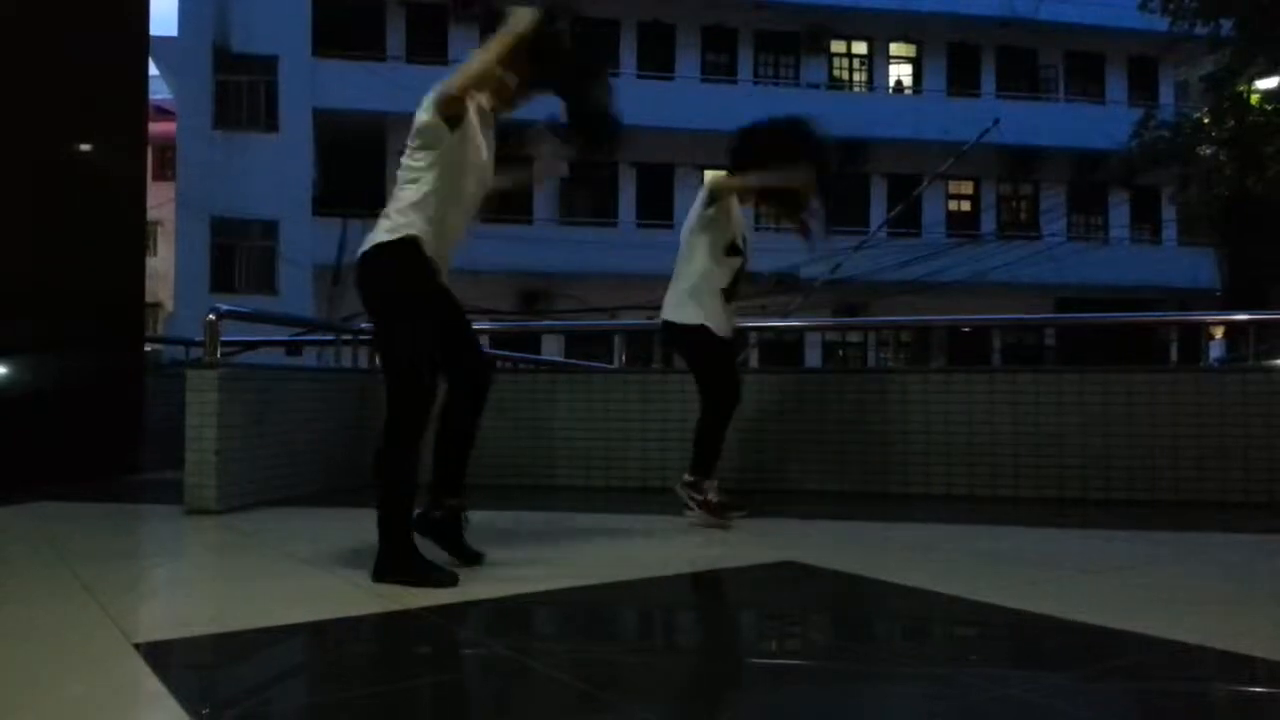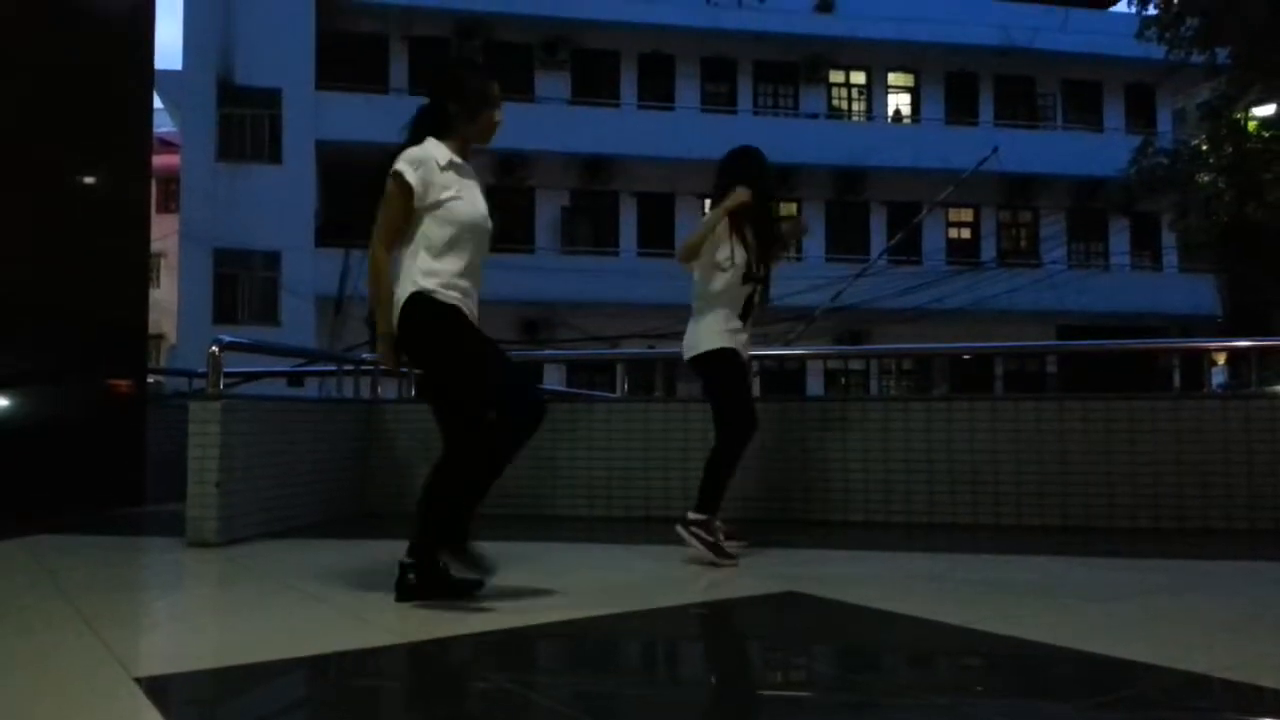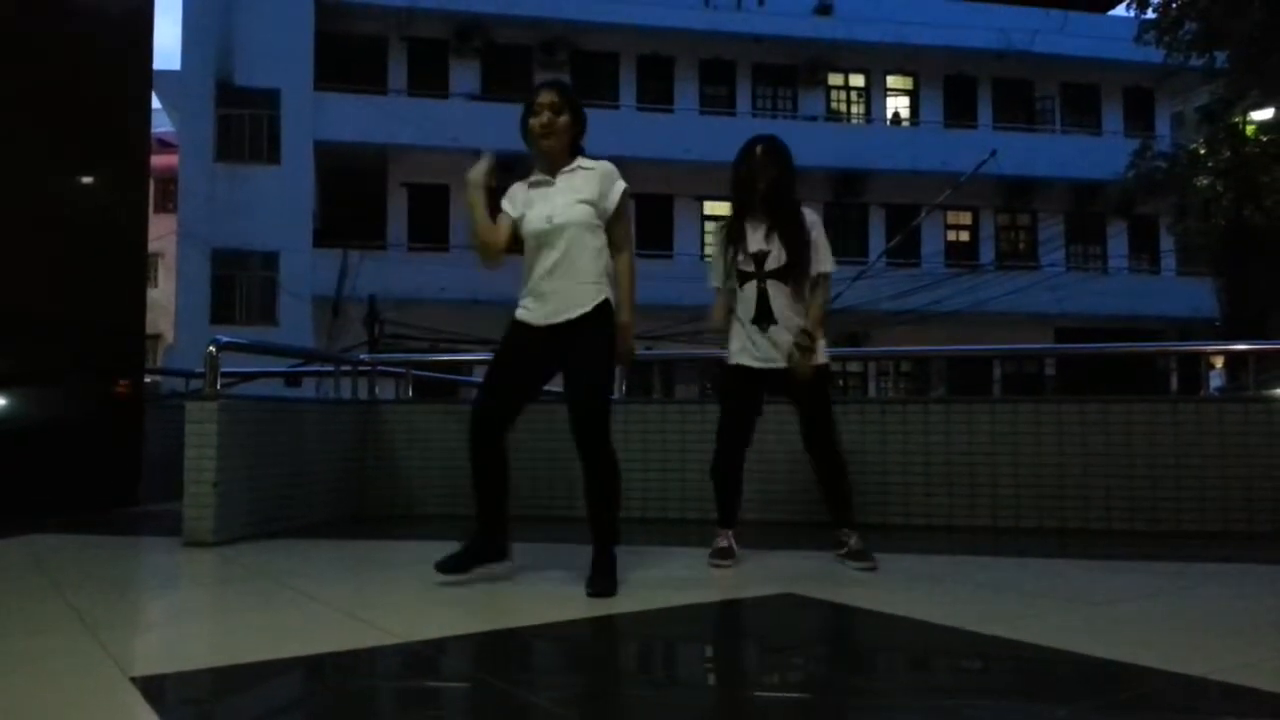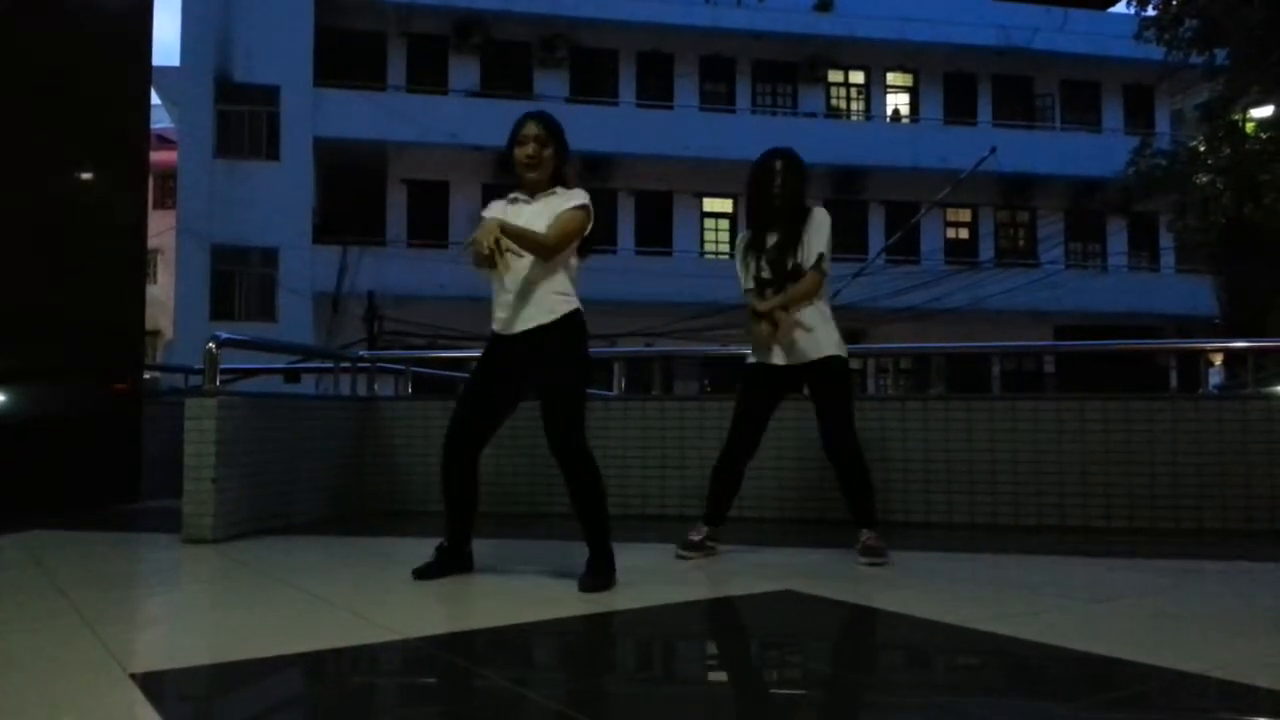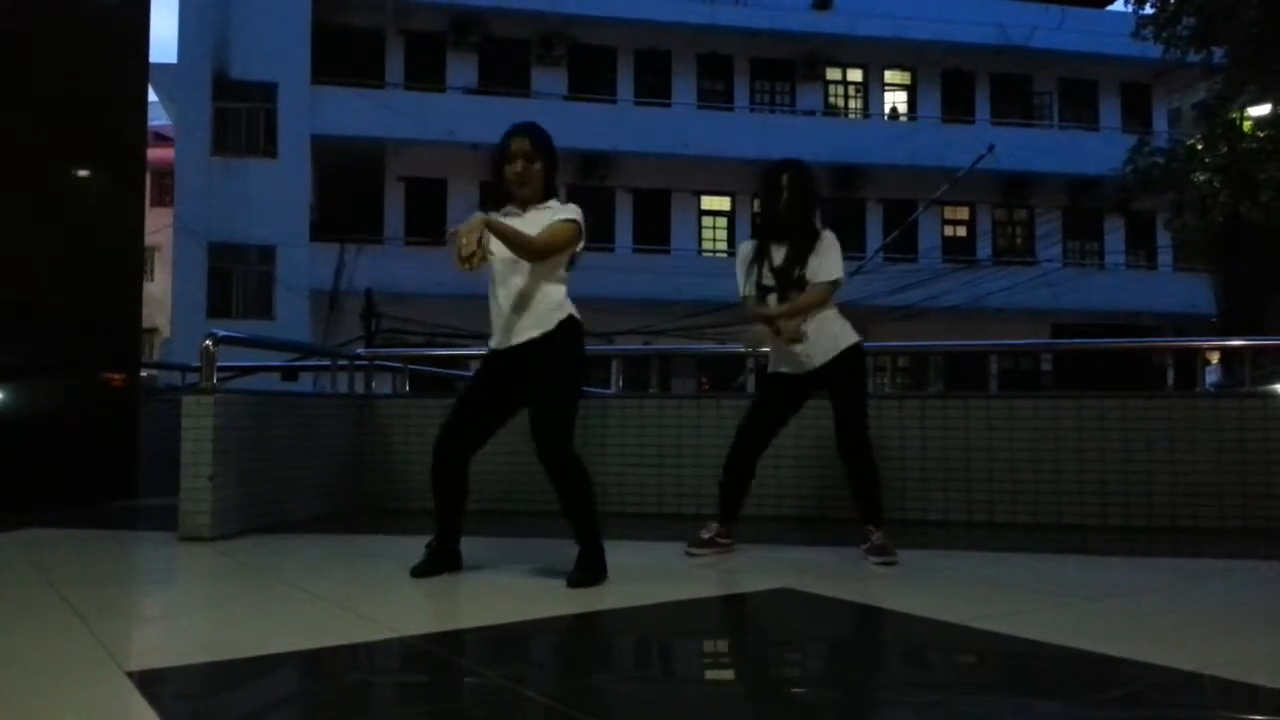
dt=1s
person 1, frame 1
left shoulder: (480, 126)
right shoulder: (456, 109)
right elbow: (467, 84)
left wrist: (531, 175)
left hip: (421, 269)
right hip: (394, 261)
left knee: (472, 374)
right knee: (413, 402)
left ankle: (442, 506)
right ankle: (394, 552)
person 1, frame 2
left shoulder: (472, 180)
right shoulder: (419, 162)
right elbow: (382, 248)
left wrist: (475, 323)
right wrist: (383, 331)
left hip: (456, 319)
right hip: (428, 313)
left knee: (467, 442)
right knee: (522, 402)
left ankle: (422, 566)
right ankle: (451, 527)
person 1, frame 3
left shoulder: (602, 175)
right shoulder: (519, 193)
left elbow: (621, 251)
right elbow: (491, 253)
left wrist: (625, 312)
right wrist: (474, 192)
left hip: (588, 323)
right hip: (531, 324)
left knee: (592, 439)
right knee: (485, 422)
left ankle: (604, 557)
right ankle: (490, 536)
person 1, frame 4
left shoulder: (573, 202)
right shoulder: (499, 207)
left elbow: (547, 244)
right elbow: (480, 255)
left wrist: (502, 227)
right wrist: (488, 239)
left hip: (558, 334)
right hip: (506, 341)
left knee: (567, 444)
right knee: (459, 444)
left ankle: (600, 554)
right ankle: (456, 548)
person 1, frame 5
left shoulder: (566, 215)
right shoulder: (495, 219)
left elbow: (536, 251)
right elbow: (467, 257)
left wrist: (489, 225)
right wrist: (470, 236)
left hip: (554, 341)
right hip: (505, 351)
left knee: (553, 448)
right knee: (450, 446)
left ankle: (591, 552)
right ankle: (445, 546)
person 2, frame 1
left shoulder: (734, 210)
right shoulder: (720, 196)
right elbow: (718, 187)
right wrist: (785, 181)
left hip: (712, 320)
right hip: (690, 318)
left knee: (723, 398)
right knee: (722, 398)
left ankle: (704, 483)
right ankle: (696, 481)
person 2, frame 2
left shoulder: (753, 228)
right shoulder: (717, 218)
left elbow: (755, 284)
right elbow: (686, 254)
left wrist: (781, 242)
right wrist: (727, 208)
left hip: (732, 345)
right hip: (712, 341)
left knee: (734, 430)
right knee: (740, 425)
left ankle: (705, 520)
right ankle: (700, 518)
person 2, frame 3
left shoulder: (804, 221)
right shoulder: (730, 230)
left elbow: (821, 286)
right elbow: (727, 290)
left wrist: (808, 341)
right wrist: (722, 311)
left hip: (801, 354)
right hip: (746, 356)
left knee: (822, 445)
right knee: (731, 442)
left ankle: (847, 535)
right ankle: (726, 531)
person 2, frame 4
left shoulder: (816, 221)
right shoulder: (749, 240)
left elbow: (814, 282)
right elbow: (753, 299)
left wrist: (767, 307)
right wrist: (775, 318)
left hip: (822, 352)
right hip: (769, 357)
left knee: (841, 443)
right knee: (738, 444)
left ankle: (867, 532)
right ankle: (709, 528)
person 2, frame 5
left shoulder: (823, 240)
right shoulder: (751, 250)
left elbow: (822, 292)
right elbow: (752, 307)
left wrist: (770, 315)
right wrist: (776, 324)
left hip: (838, 351)
right hip: (787, 363)
left knee: (854, 439)
right knee: (746, 443)
left ankle: (873, 530)
right ankle: (722, 527)
